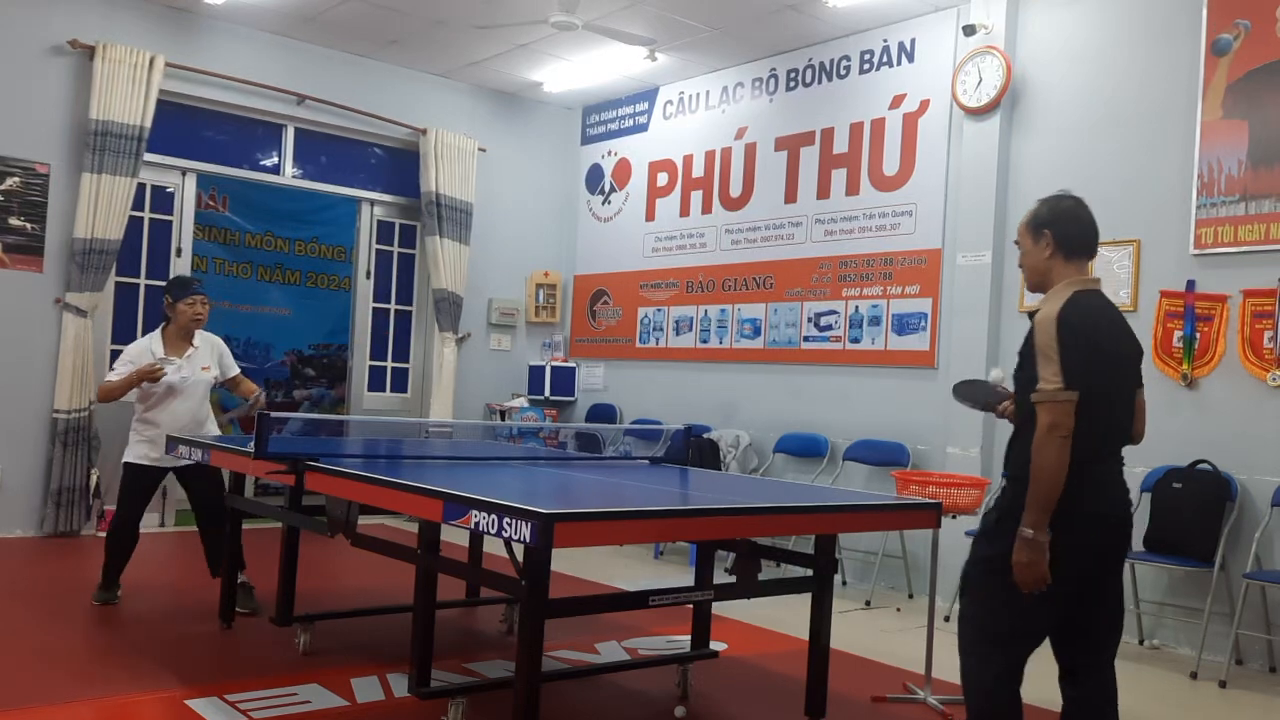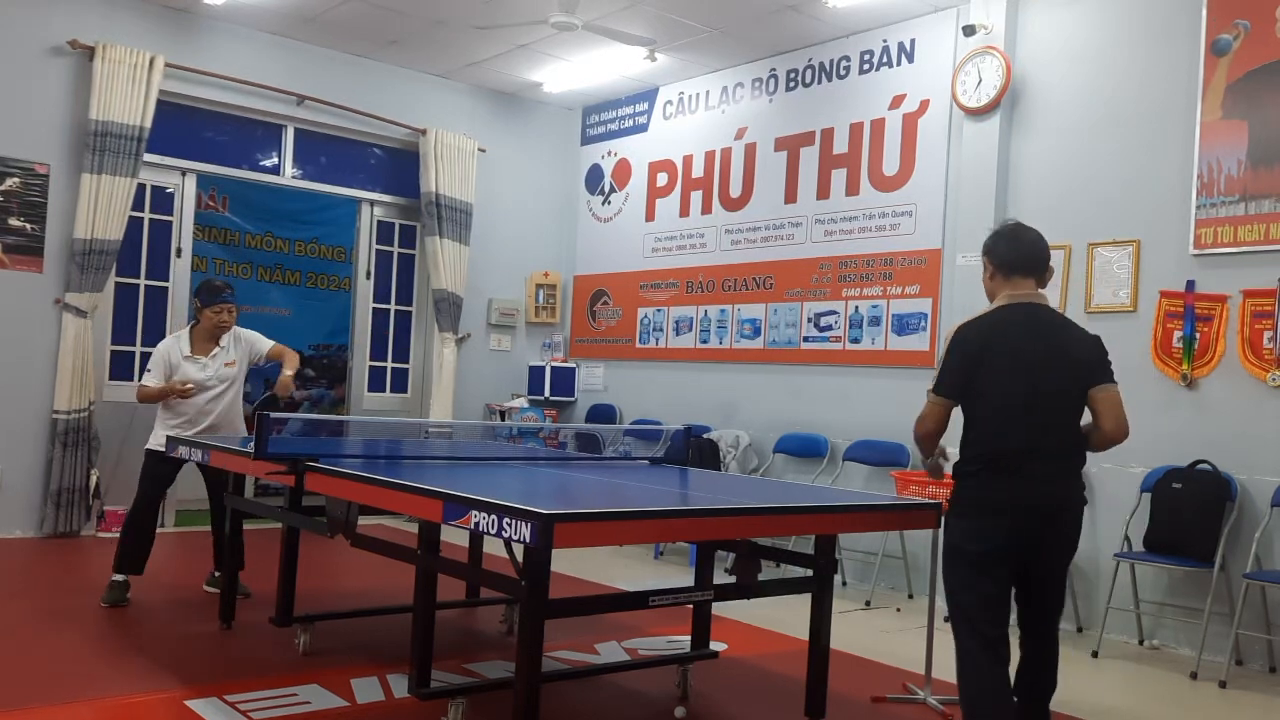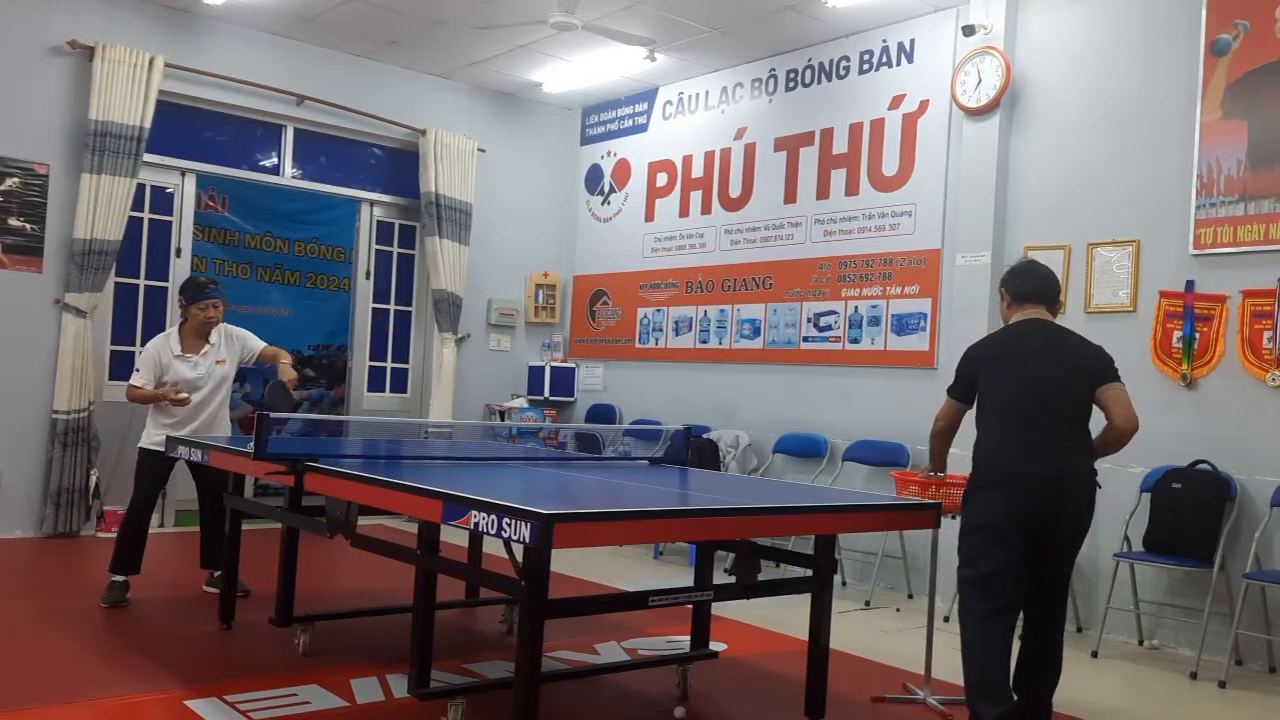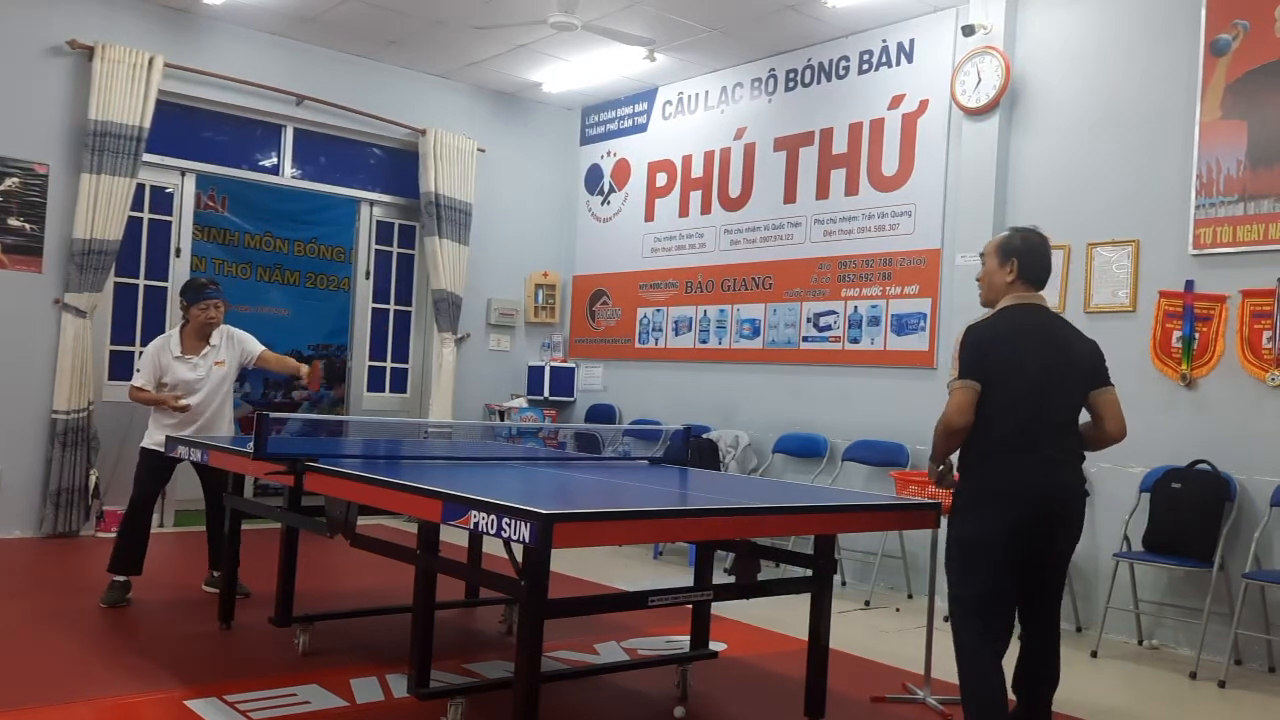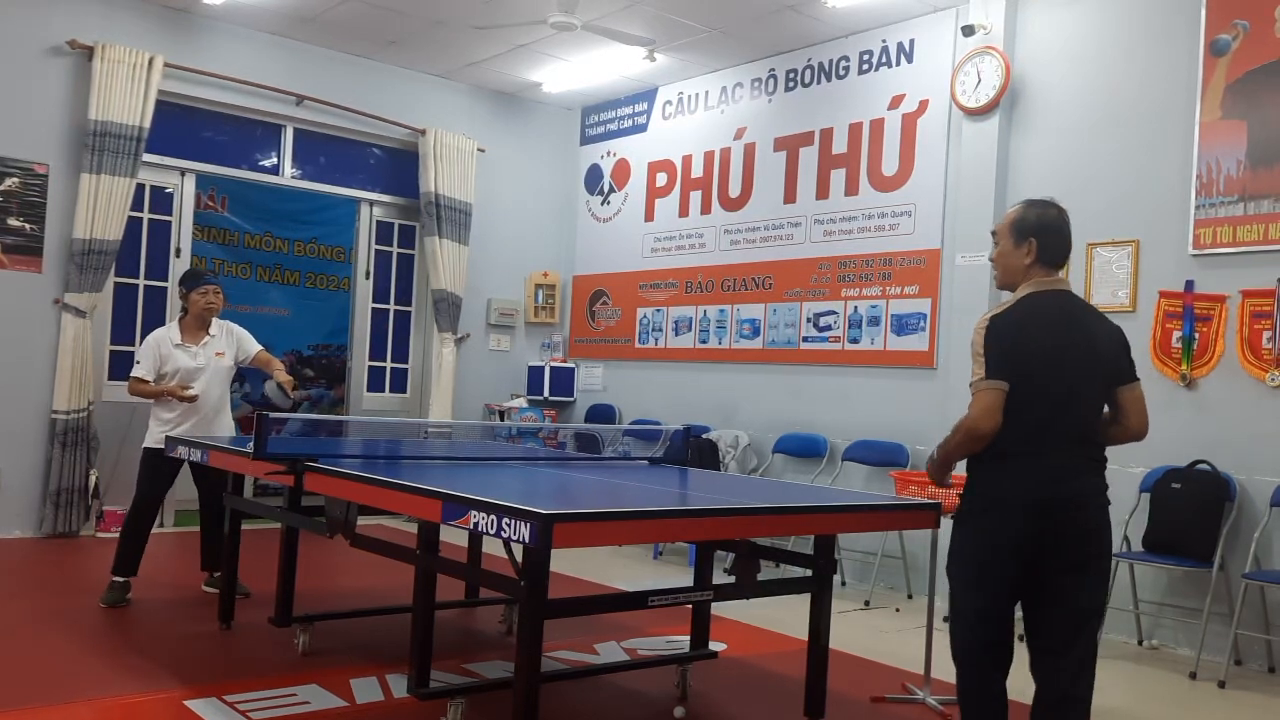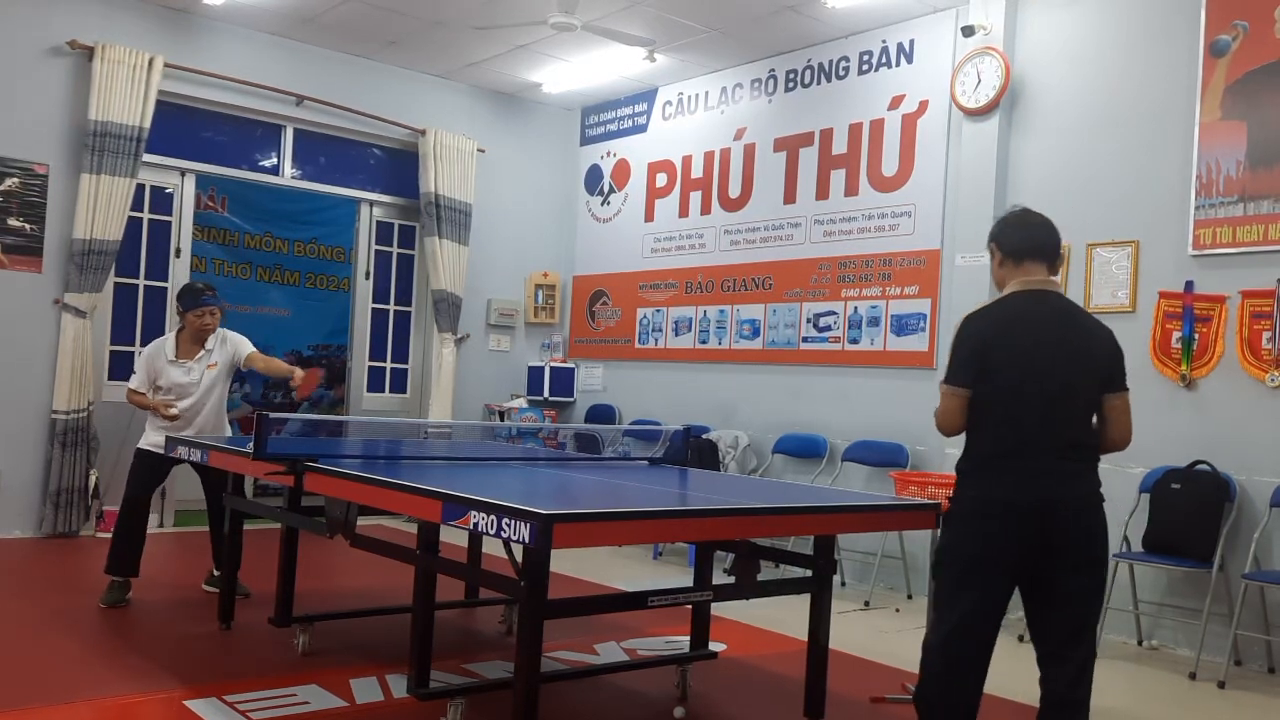
dt=0.7s
person 1, frame 1
left shoulder: (1056, 316)
right shoulder: (1118, 326)
left elbow: (1054, 431)
left wrist: (1032, 532)
left hip: (1054, 518)
right hip: (1106, 515)
left knee: (991, 658)
right knee: (1090, 668)
person 1, frame 2
left shoulder: (971, 336)
right shoulder: (1083, 342)
left elbow: (930, 426)
right elbow: (1113, 429)
left wrist: (931, 457)
left hip: (984, 508)
right hip: (1058, 508)
left knee: (982, 643)
right knee: (1041, 631)
person 1, frame 3
left shoulder: (985, 350)
right shoulder: (1088, 353)
left elbow: (944, 425)
right elbow: (1125, 423)
left wrist: (936, 467)
left hip: (999, 490)
right hip: (1069, 494)
left knee: (986, 612)
right knee: (1046, 610)
person 1, frame 4
left shoulder: (982, 334)
right shoulder: (1080, 344)
left elbow: (957, 419)
right elbow: (1112, 428)
left wrist: (938, 461)
left hip: (990, 497)
right hip: (1060, 497)
left knee: (979, 626)
right knee: (1041, 617)
person 1, frame 5
left shoulder: (1003, 325)
right shoulder: (1105, 331)
left elbow: (983, 422)
right elbow: (1133, 424)
left wrist: (942, 458)
left hip: (1002, 504)
right hip: (1079, 507)
left knee: (980, 645)
right knee: (1068, 654)
person 1, frame 6
left shoulder: (983, 324)
right shoulder: (1098, 335)
left elbow: (950, 422)
right elbow: (1117, 435)
left wrist: (948, 401)
left hip: (990, 506)
right hip: (1072, 510)
left knee: (956, 641)
right knee: (1067, 657)
person 2, frame 1
left shoulder: (214, 346)
right shoulder: (140, 351)
left elbow: (237, 382)
right elbow: (104, 395)
left wrist: (253, 392)
right wrist: (135, 379)
right hip: (148, 451)
left knee: (216, 514)
right knee: (126, 519)
left ankle: (238, 583)
right ankle: (109, 581)
person 2, frame 2
left shoulder: (243, 340)
right shoulder: (169, 348)
left elbow: (287, 354)
right elbow: (143, 394)
left wrist: (287, 373)
right wrist: (169, 390)
left hip: (222, 440)
right hip: (171, 437)
left knee: (227, 507)
right knee: (144, 505)
left ankle: (221, 573)
right ankle: (121, 577)
person 2, frame 3
left shoulder: (234, 338)
right shoulder: (159, 347)
left elbow: (277, 354)
right elbow: (133, 392)
left wrist: (286, 369)
right wrist: (163, 395)
left hip: (211, 439)
right hip: (162, 439)
left knee: (218, 506)
right knee: (141, 504)
left ankle: (217, 573)
right ankle: (119, 578)
person 2, frame 4
left shoulder: (233, 339)
right shoulder: (159, 348)
left elbow: (271, 359)
right elbow: (136, 392)
left wrist: (299, 368)
right wrist: (162, 400)
left hip: (214, 440)
right hip: (164, 440)
left knee: (223, 505)
right knee: (140, 503)
left ankle: (219, 573)
right ankle: (120, 578)
person 2, frame 5
left shoulder: (231, 334)
right shoulder: (159, 339)
left elbow: (265, 359)
right elbow: (135, 386)
left wrist: (279, 372)
right wrist: (168, 391)
left hip: (214, 439)
right hip: (166, 438)
left knee: (217, 506)
right knee: (144, 505)
left ankle: (216, 573)
right ankle: (120, 579)
person 2, frame 6
left shoulder: (229, 342)
right shoulder: (155, 351)
left elbow: (260, 362)
right elbow: (134, 394)
left wrist: (292, 371)
right wrist: (155, 406)
left hip: (213, 440)
right hip: (161, 440)
left knee: (229, 503)
right knee: (133, 502)
left ankle: (220, 573)
right ankle: (120, 579)
